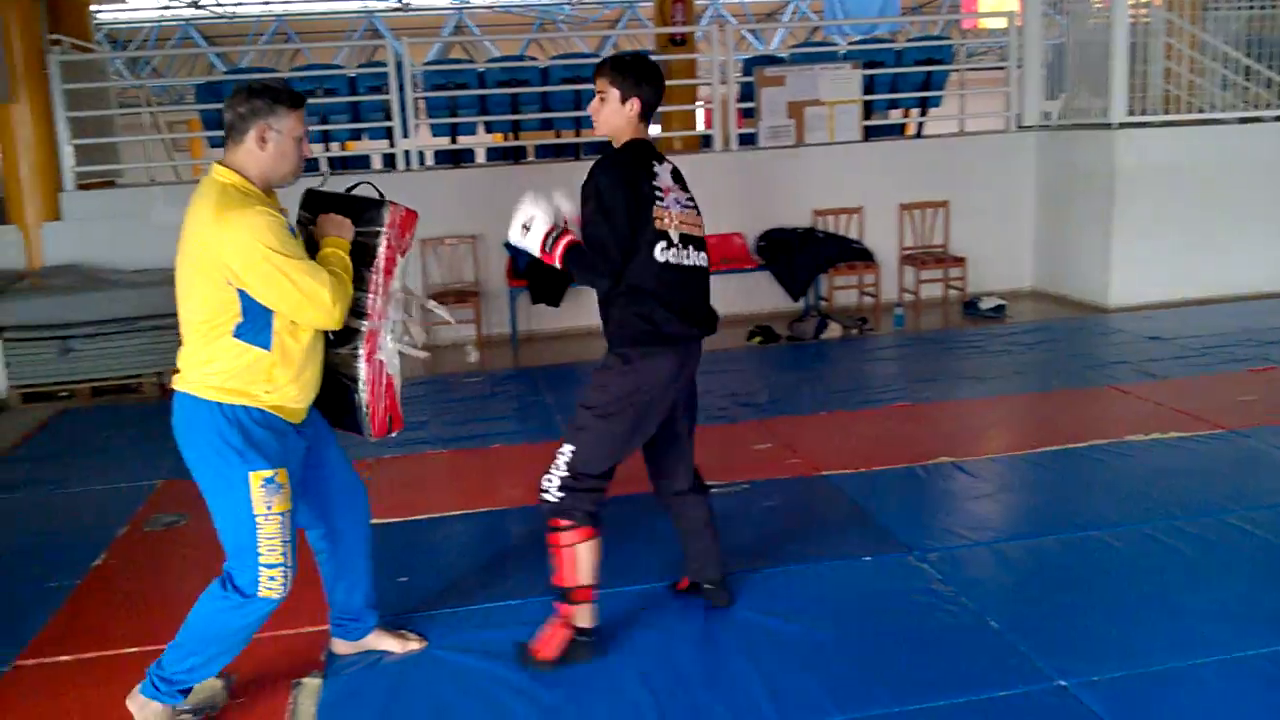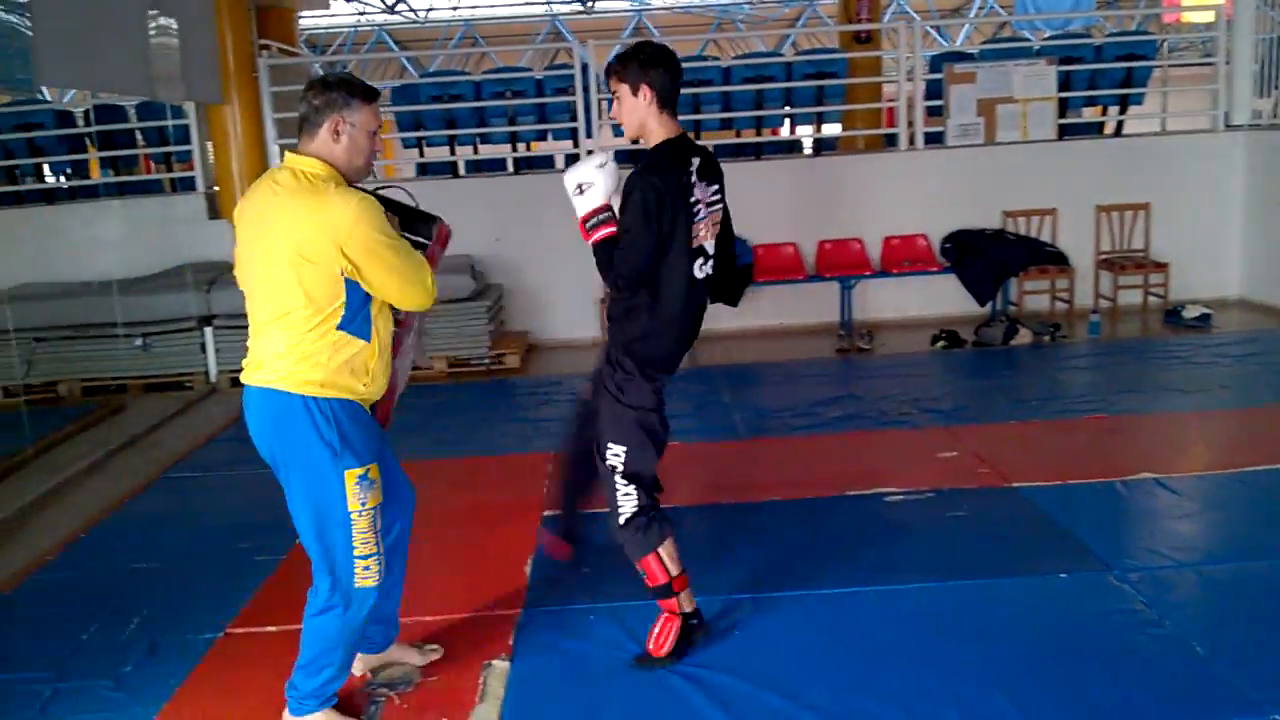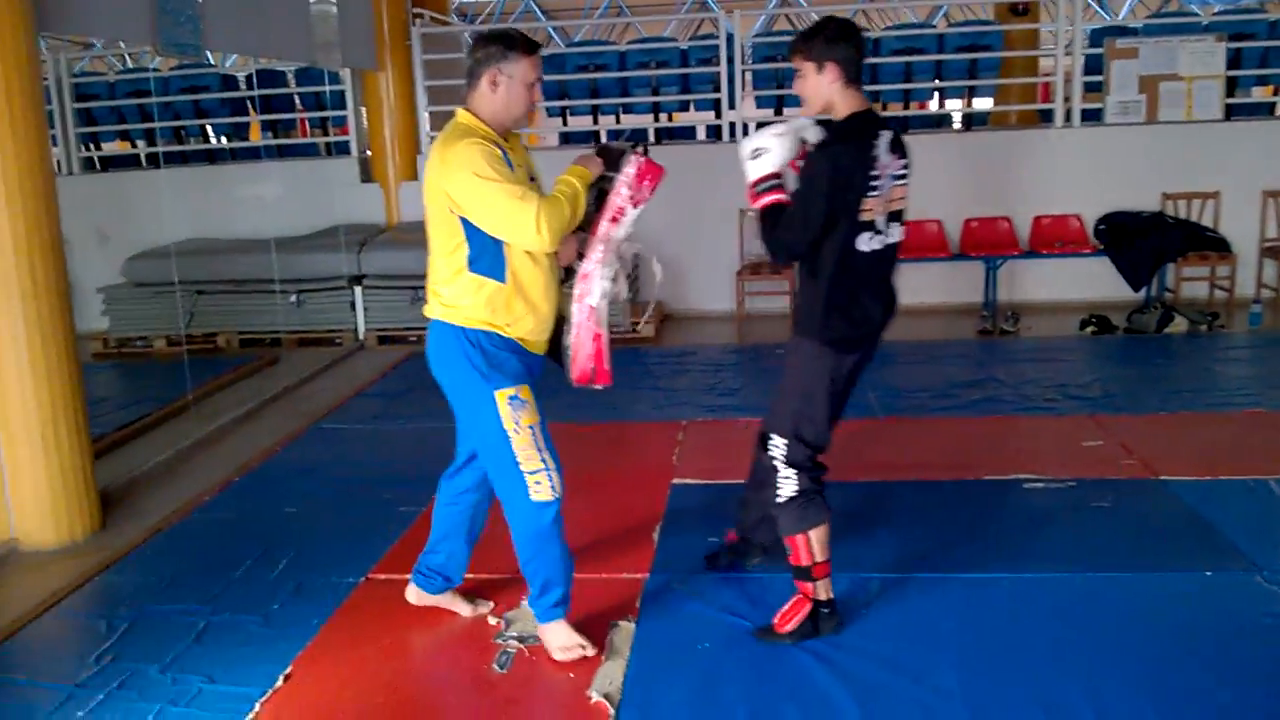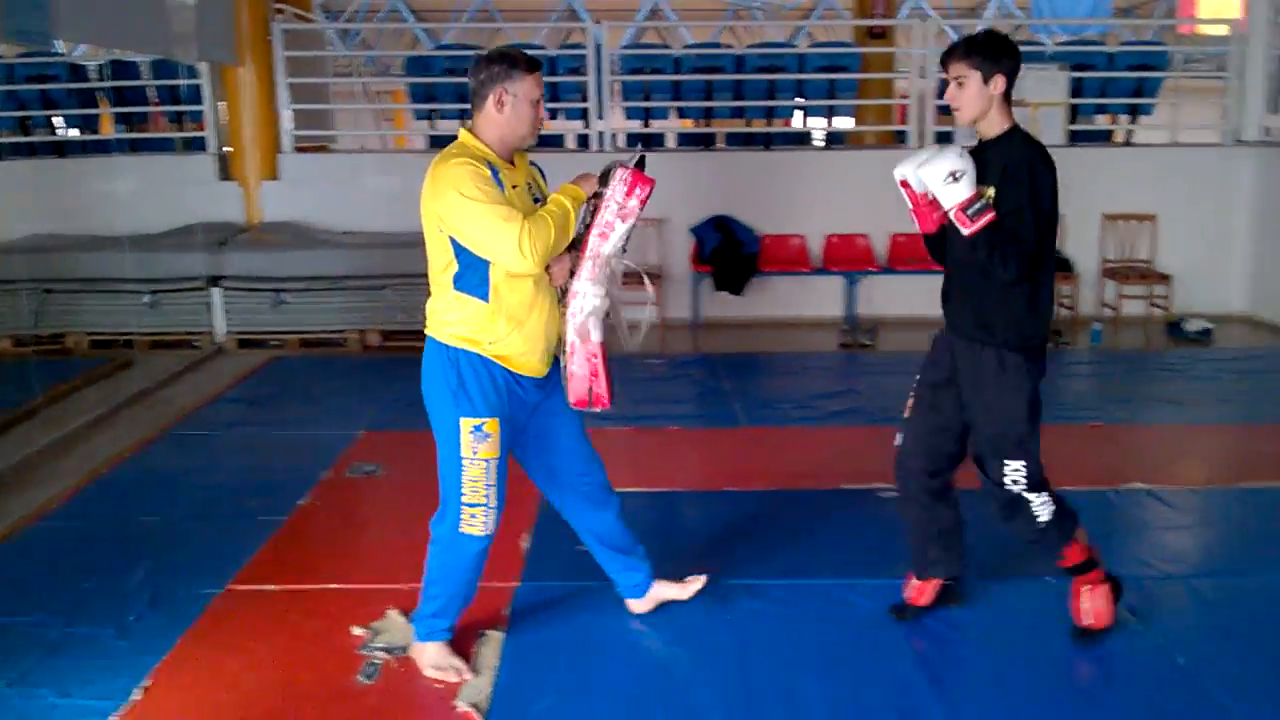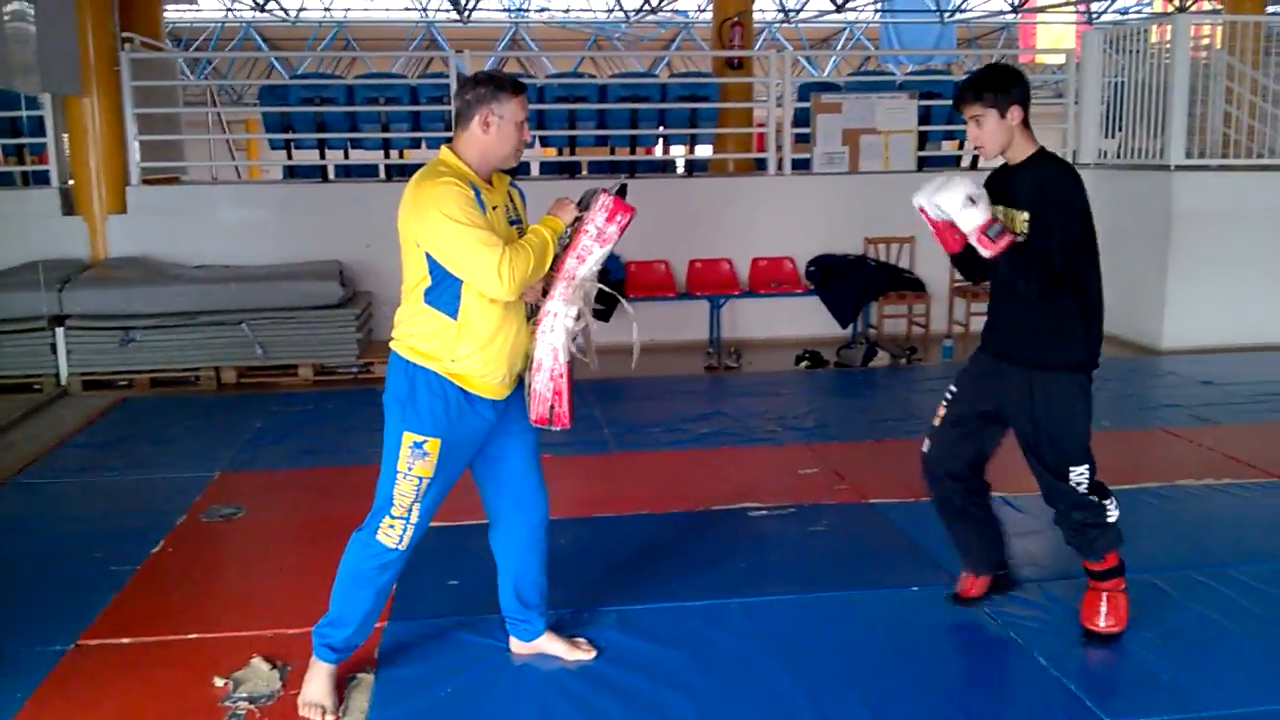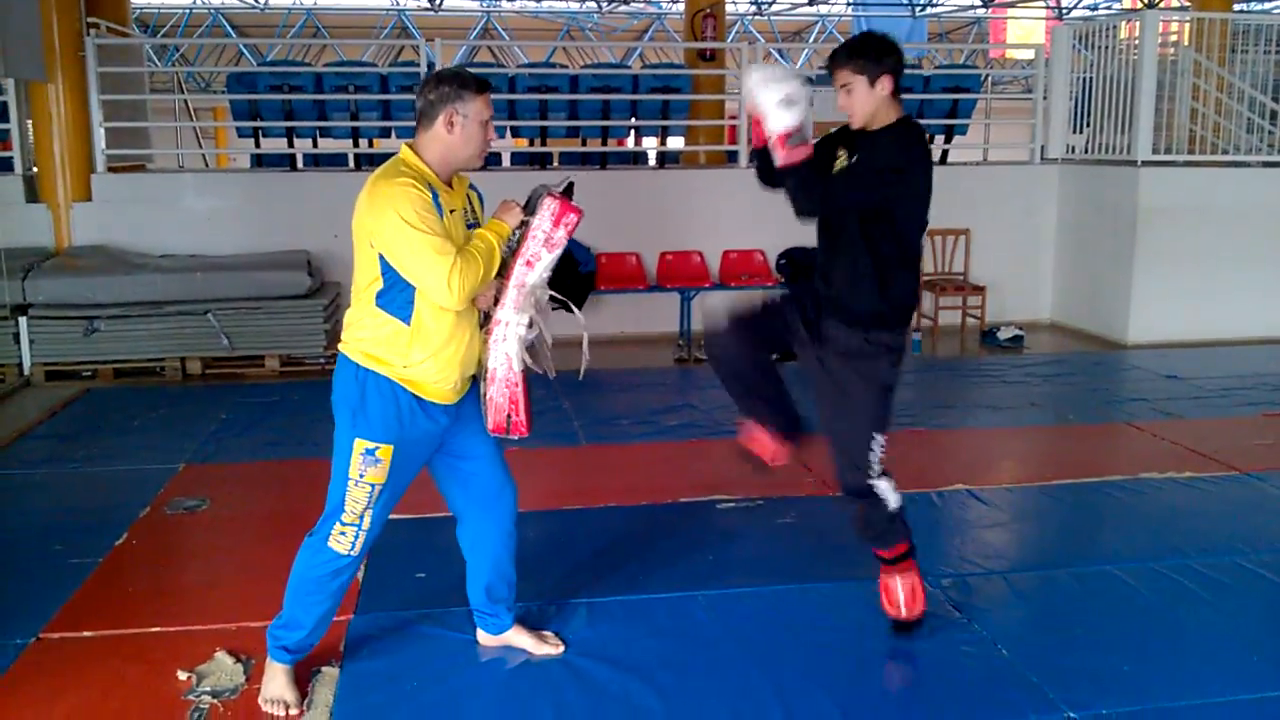
dt=0.7s
person 1, frame 1
left shoulder: (232, 200)
right shoulder: (244, 223)
right elbow: (328, 307)
left wrist: (318, 245)
right wrist: (336, 245)
left hip: (278, 410)
right hip: (229, 420)
left knee: (344, 510)
right knee: (260, 578)
left ankle: (353, 628)
person 1, frame 2
left shoulder: (259, 196)
right shoulder: (347, 209)
right elbow: (418, 291)
right wrist: (391, 240)
left hip: (277, 395)
right hip: (313, 410)
left knee: (393, 505)
right knee: (350, 563)
left ankle: (375, 642)
person 1, frame 3
left shoulder: (503, 145)
right shoulder: (463, 154)
left elbow: (528, 232)
right elbow: (539, 225)
left wrist: (564, 240)
right wrist: (580, 177)
left hip: (507, 339)
right hip: (473, 342)
left knee: (477, 465)
right knee: (532, 481)
left ankle: (433, 581)
right ankle: (551, 614)
person 1, frame 4
left shoulder: (522, 167)
right shoulder: (456, 174)
right elbow: (523, 248)
left wrist: (564, 261)
right wrist: (572, 195)
left hip: (532, 365)
right hip: (471, 367)
left knee: (579, 479)
right knee: (469, 511)
left ankle: (638, 585)
right ankle: (431, 635)
person 1, frame 5
left shoulder: (502, 189)
right shoulder: (438, 192)
left elbow: (519, 274)
right elbow: (503, 276)
left wrist: (547, 276)
right wrist: (551, 225)
left hip: (499, 385)
right hip: (434, 387)
left knee: (523, 511)
right knee: (393, 529)
left ankle: (529, 631)
right ankle: (327, 656)
person 1, frame 6
left shoulder: (460, 190)
right shoulder: (394, 192)
left elbow: (471, 280)
right elbow: (450, 284)
left wrist: (494, 286)
right wrist: (497, 229)
left hip: (452, 389)
right hip: (385, 390)
left knee: (492, 505)
right knee: (346, 532)
left ankle: (495, 624)
right ankle: (282, 654)
person 2, frame 1
left shoulder: (612, 172)
right shoulder: (669, 172)
left elbow: (604, 268)
left wrist: (549, 239)
right wrist: (577, 233)
left hip: (643, 356)
right hip: (675, 347)
left knee: (568, 483)
right knee: (675, 473)
left ankle: (577, 620)
right ankle: (711, 579)
person 2, frame 2
left shoulder: (658, 181)
right shoulder: (699, 164)
left elbow: (623, 276)
right elbow: (726, 270)
left wrist: (594, 210)
left hip: (639, 353)
right hip: (651, 337)
left knee: (628, 486)
right knee: (588, 428)
left ankle: (681, 613)
right ankle: (569, 534)
person 2, frame 3
left shoulder: (834, 152)
right shoulder: (887, 143)
left elbow: (789, 245)
left wrist: (767, 179)
right wrist: (795, 176)
left hip: (830, 327)
right hip: (859, 319)
left knee: (789, 454)
right knee: (786, 435)
left ankle: (817, 598)
right ankle: (755, 537)
person 2, frame 4
left shoulder: (1027, 162)
right shoulder: (972, 159)
left elbow: (1012, 263)
left wrist: (966, 209)
right wrist: (931, 215)
left hip: (1007, 345)
right hip: (960, 335)
left knee: (1012, 475)
right knee: (917, 461)
left ankle: (1090, 578)
right ankle: (934, 578)
person 2, frame 5
left shoulder: (1059, 183)
right shoulder: (998, 183)
left elbow: (1039, 281)
left wrist: (987, 232)
right wrist: (955, 238)
left hip: (1054, 365)
right hip: (996, 357)
left knee: (1071, 483)
right knee: (943, 459)
left ankle: (1107, 581)
right ankle: (987, 566)
person 2, frame 6
left shoulder: (904, 150)
right shoulder: (847, 141)
left elbow: (818, 202)
right elbow: (773, 175)
left wrist: (786, 144)
right wrist: (765, 126)
left hip: (869, 328)
right hip: (821, 306)
left knee: (858, 460)
right knee: (729, 344)
left ankle: (897, 565)
right ankle: (776, 427)
